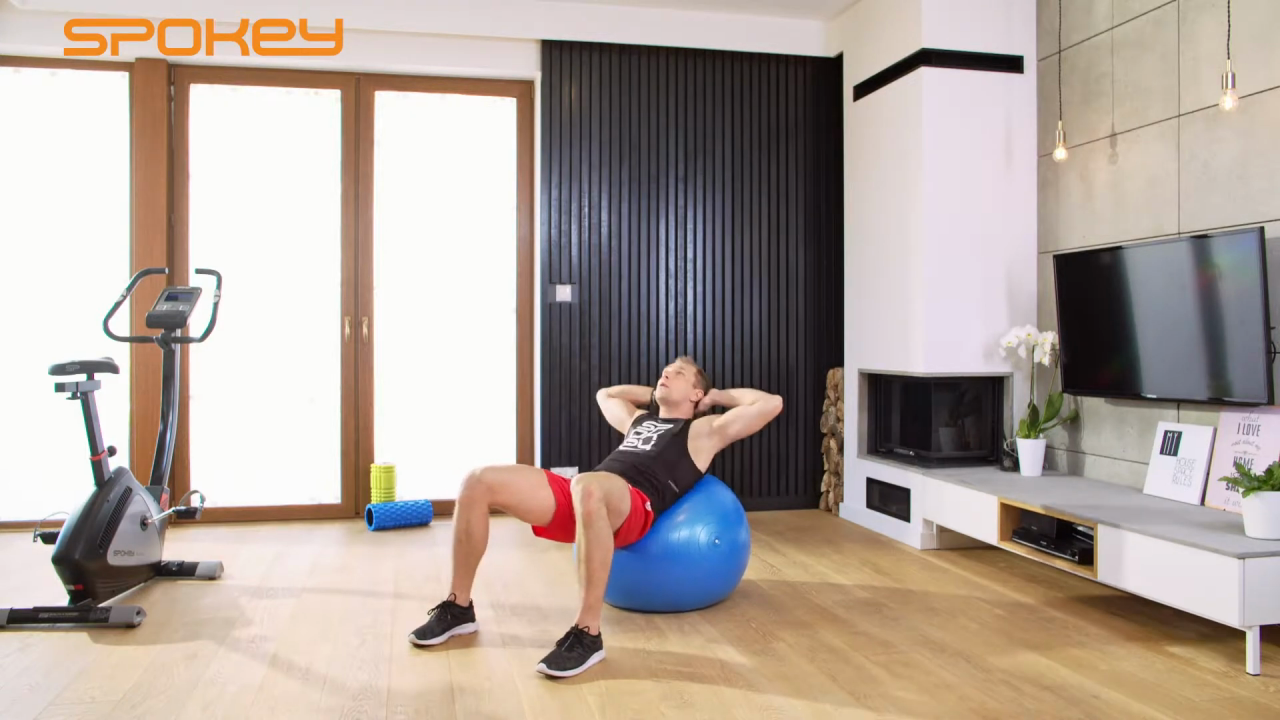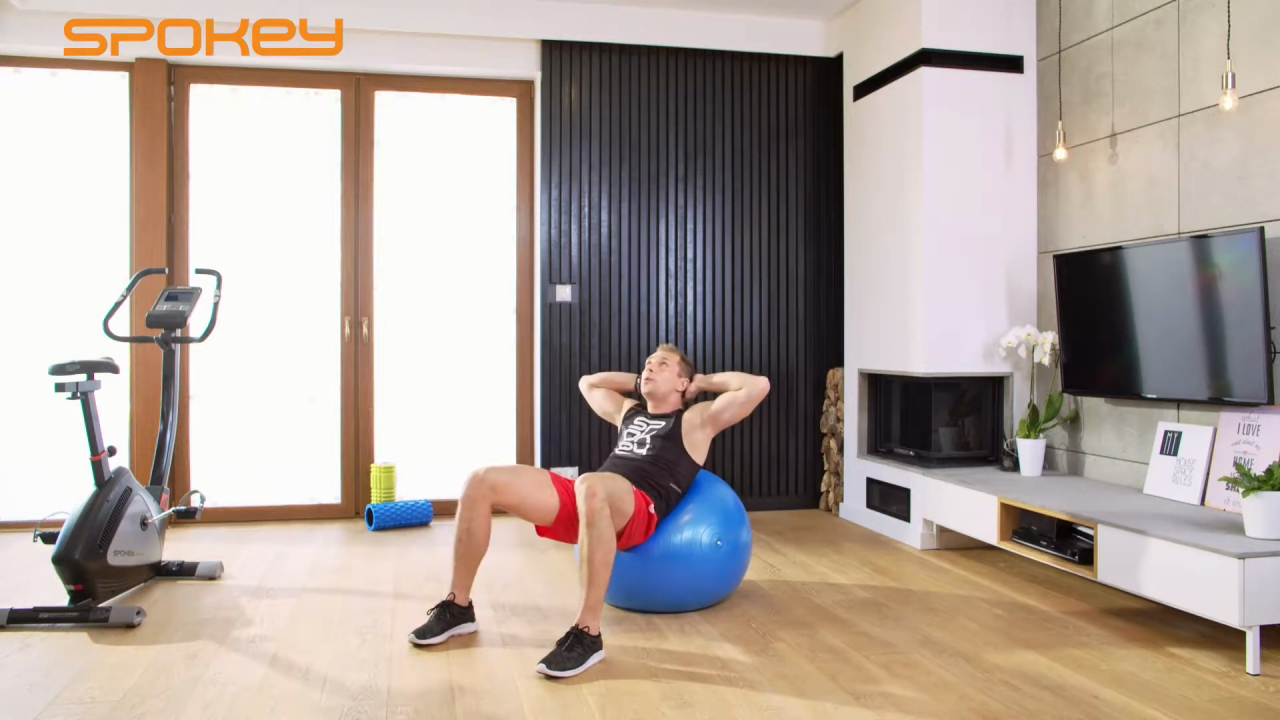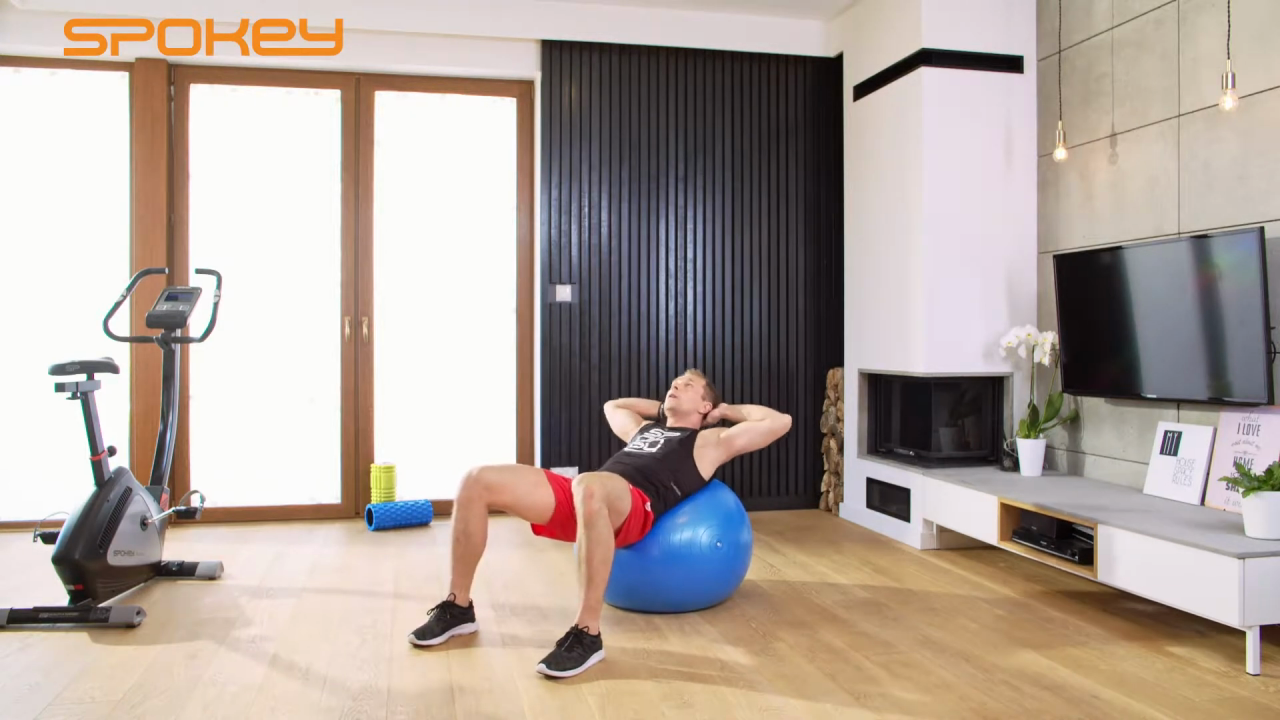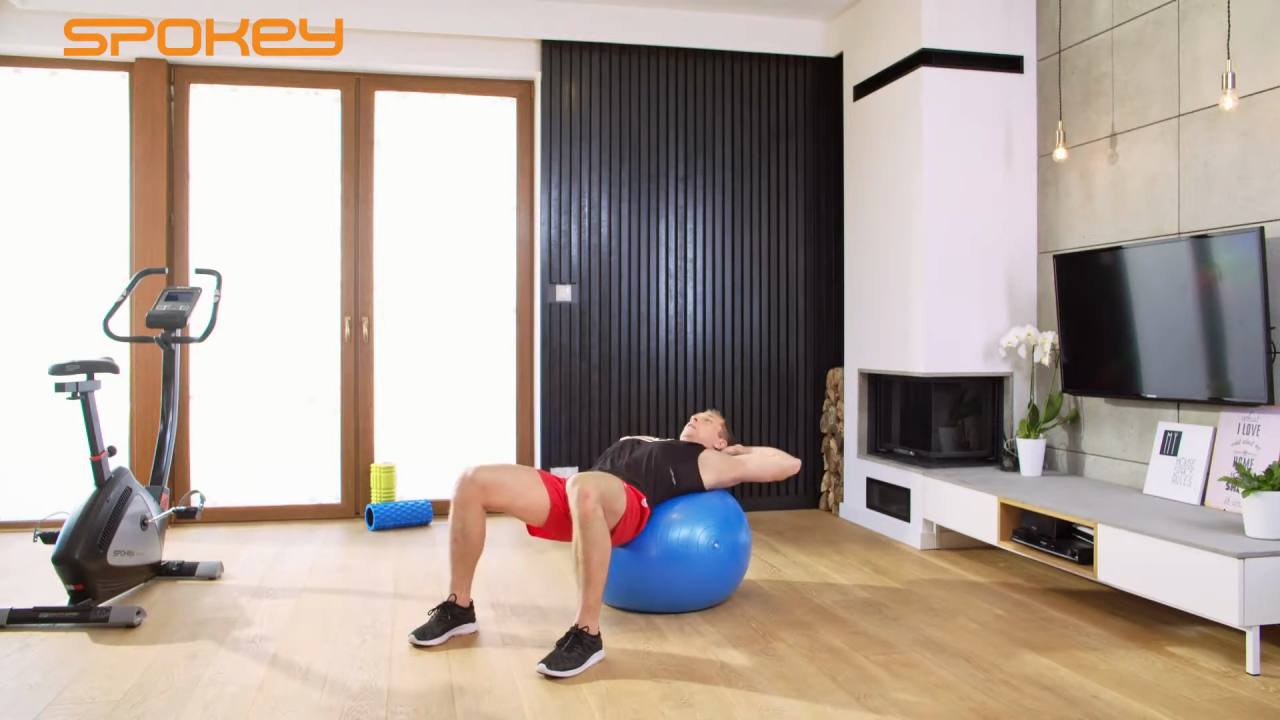
dt=0.5s
person 1, frame 1
left shoulder: (703, 430)
right shoulder: (640, 419)
left elbow: (770, 404)
right elbow: (606, 394)
left wrist: (718, 396)
right wrist: (652, 393)
left hip: (635, 508)
right hip: (583, 498)
left knee: (588, 487)
right knee: (480, 482)
left ankle: (587, 634)
right ankle: (458, 607)
person 1, frame 2
left shoulder: (696, 421)
right shoulder: (629, 412)
left elbow: (758, 386)
right elbow: (589, 383)
left wrist: (705, 382)
right wrist: (638, 382)
left hip: (638, 509)
right hip: (585, 499)
left knee: (592, 487)
right knee: (482, 482)
left ankle: (588, 633)
right ankle: (458, 606)
person 1, frame 3
left shoulder: (709, 443)
right shoulder: (645, 429)
left elbow: (781, 422)
right elbow: (613, 406)
left wrist: (727, 411)
right wrist: (663, 409)
left hip: (635, 506)
right hip: (580, 496)
left knee: (589, 490)
right knee: (477, 481)
left ankle: (588, 634)
right ankle: (459, 607)
person 1, frame 4
left shoulder: (713, 462)
right shoulder: (667, 448)
left elbow: (789, 464)
right elbow: (625, 440)
left wrist: (738, 448)
right wrist: (674, 440)
left hip: (627, 501)
right hip: (574, 494)
left knee: (585, 488)
right knee: (474, 482)
left ankle: (587, 634)
right ankle: (459, 607)
